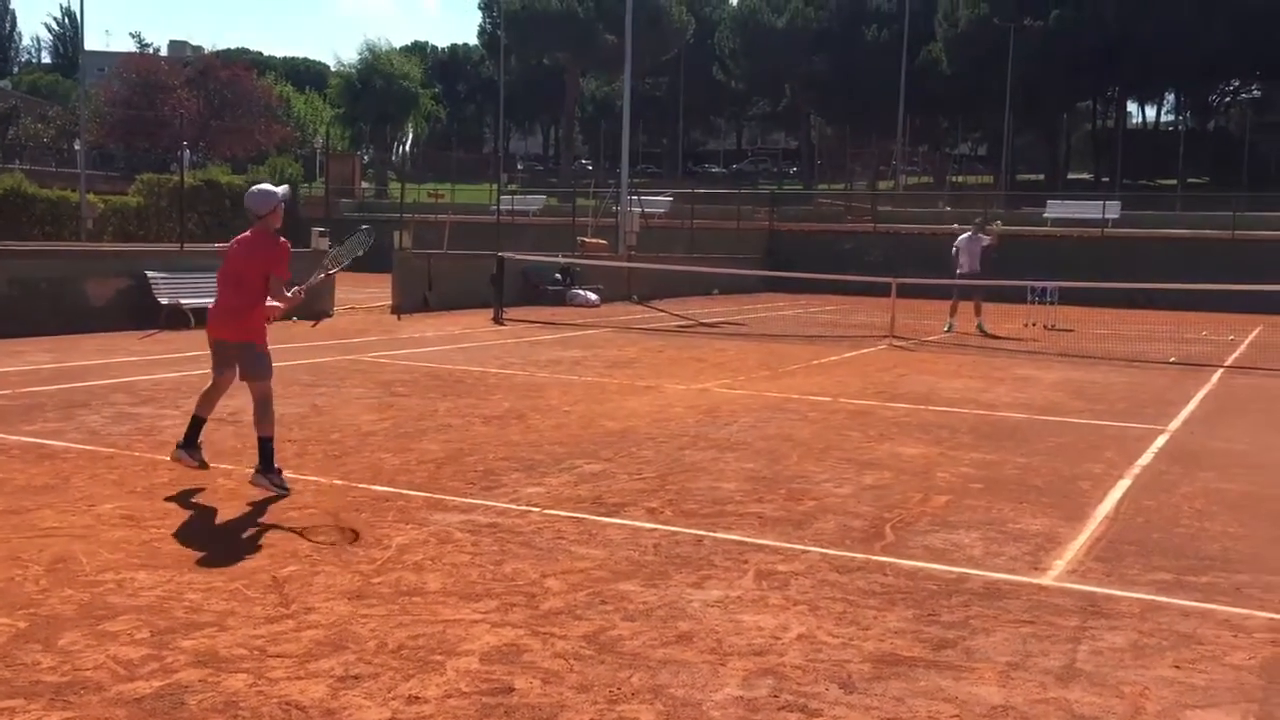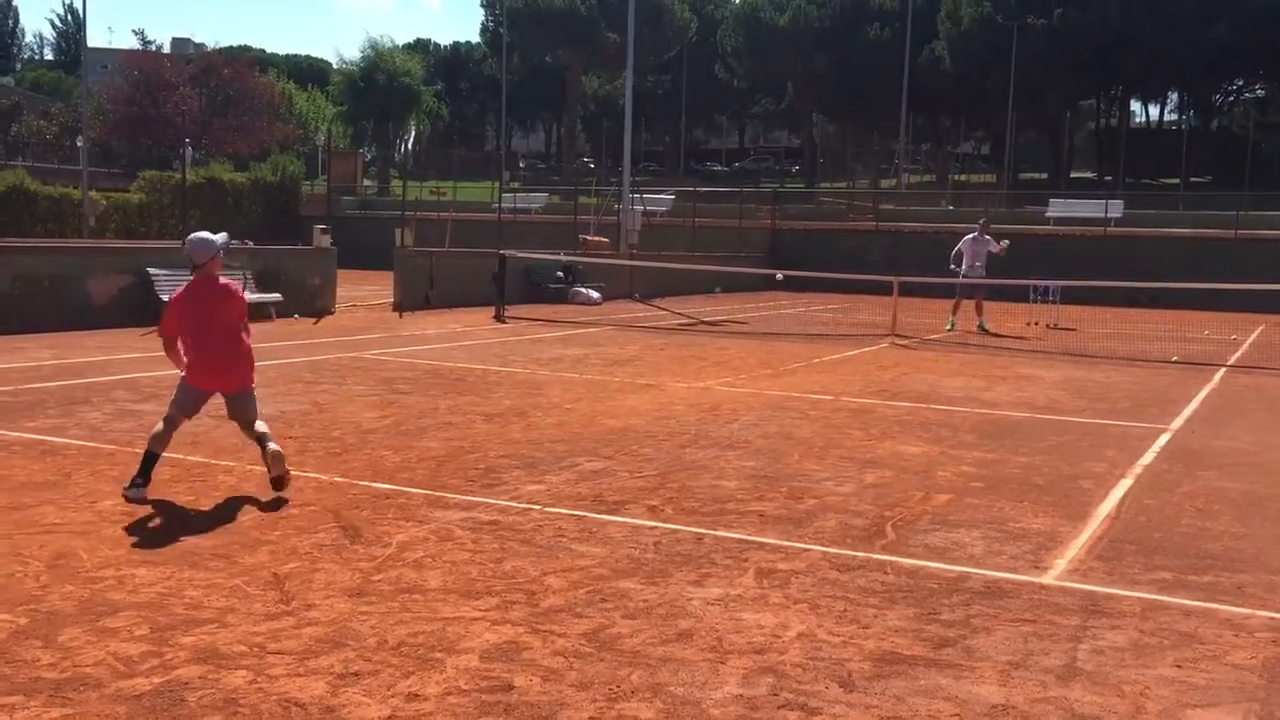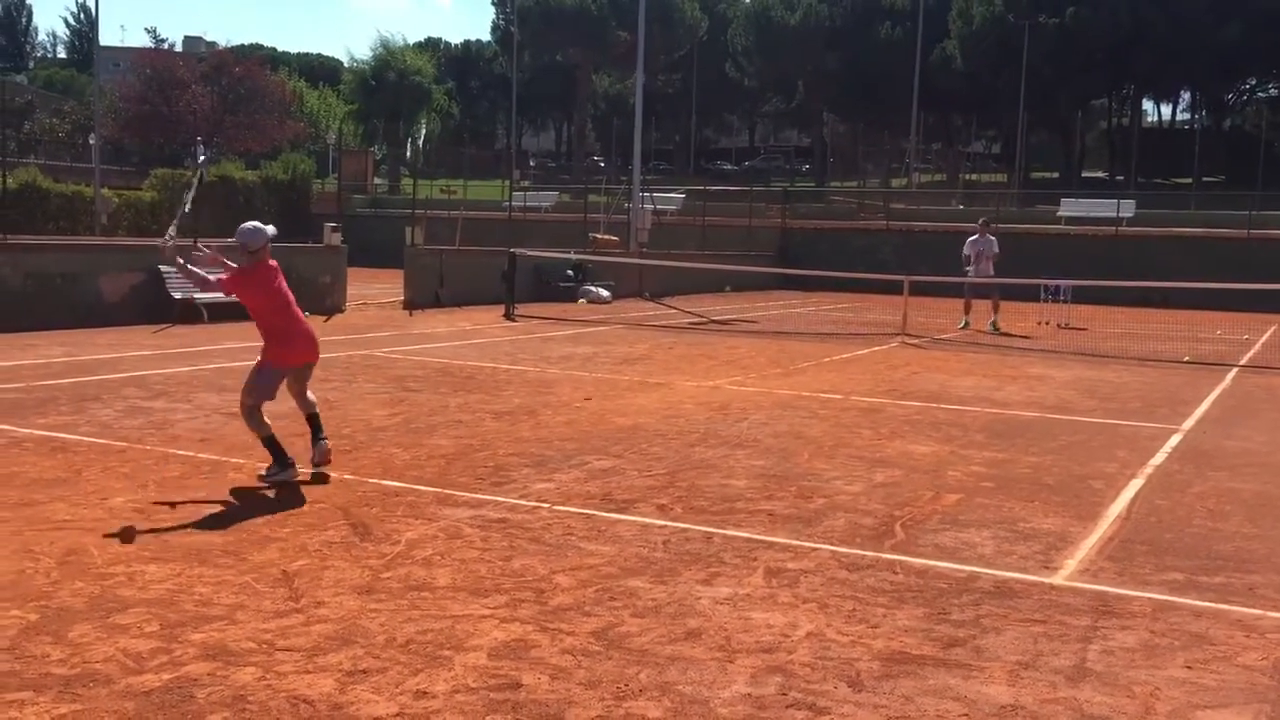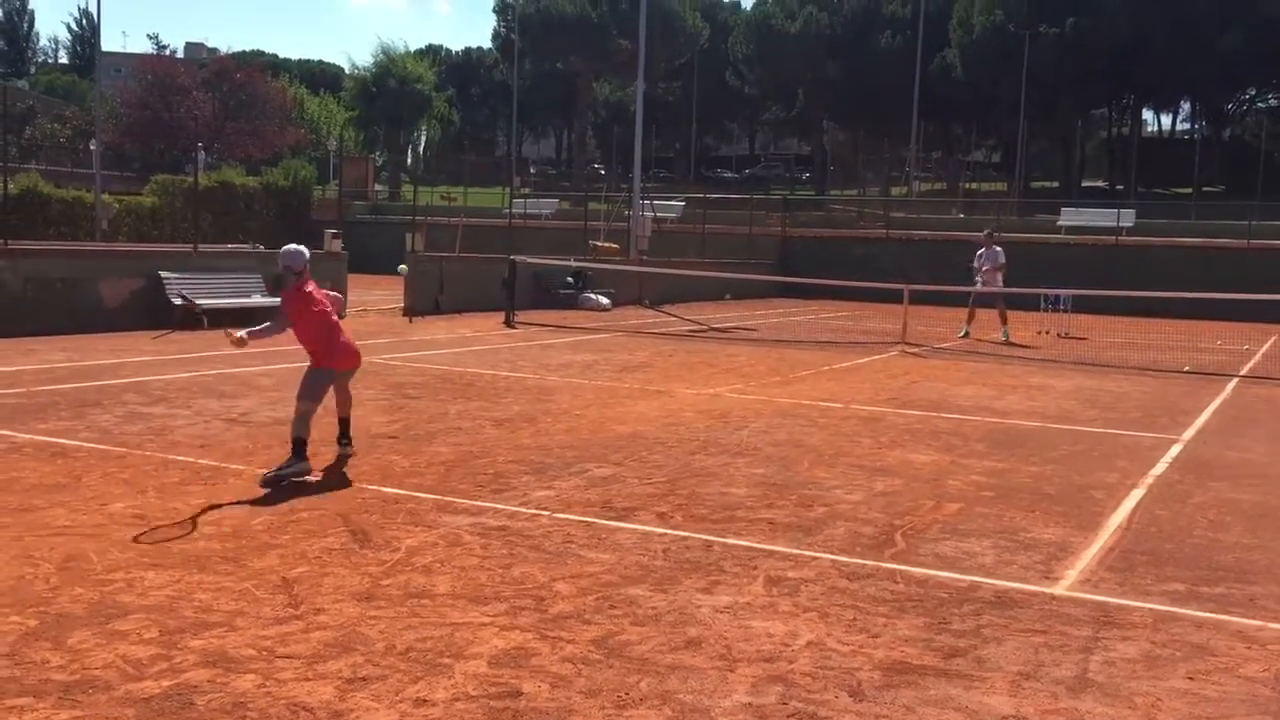
dt=0.4s
person 1, frame 1
left shoulder: (237, 243)
right shoulder: (278, 246)
right elbow: (280, 294)
right wrist: (291, 299)
left hip: (219, 323)
right hip: (248, 328)
left knee: (219, 383)
right knee: (263, 396)
left ankle: (189, 445)
right ankle: (265, 468)
person 1, frame 2
left shoulder: (177, 301)
right shoulder: (232, 290)
left elbow: (170, 348)
left wrist: (183, 366)
left hip: (201, 371)
right hip: (239, 370)
left knee: (170, 421)
right knee: (251, 423)
left ankle: (141, 481)
right ankle: (271, 450)
person 1, frame 3
left shoulder: (247, 277)
right shoulder: (271, 268)
left elbow: (209, 285)
left wrist: (177, 261)
right wrist: (220, 261)
left hip: (280, 349)
right hip: (308, 343)
left knee: (249, 407)
right knee: (299, 388)
left ankle: (283, 462)
right ankle: (320, 440)
person 1, frame 4
left shoulder: (290, 296)
right shoulder: (313, 289)
left elbow: (281, 323)
right elbow: (340, 300)
left wrist: (245, 334)
right wrist: (338, 310)
left hip: (325, 359)
right hip: (349, 354)
left knee: (303, 411)
right knee: (341, 389)
left ankle: (298, 460)
right ankle: (345, 440)
